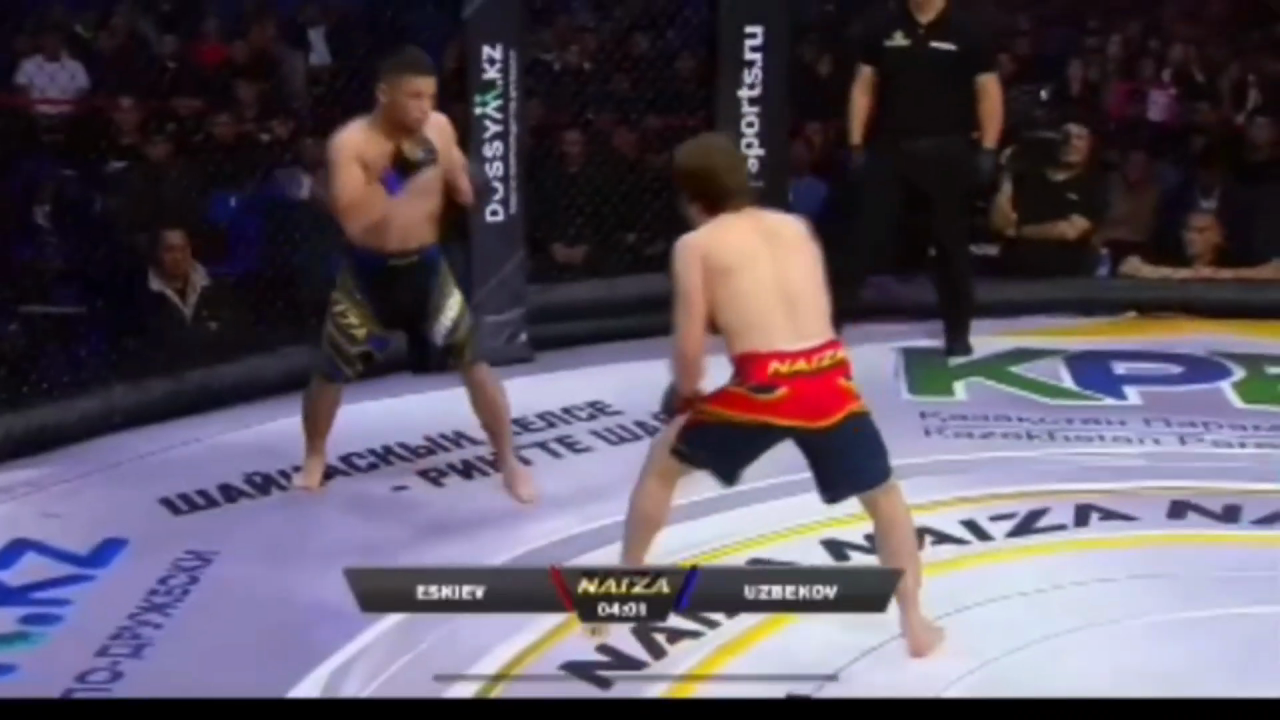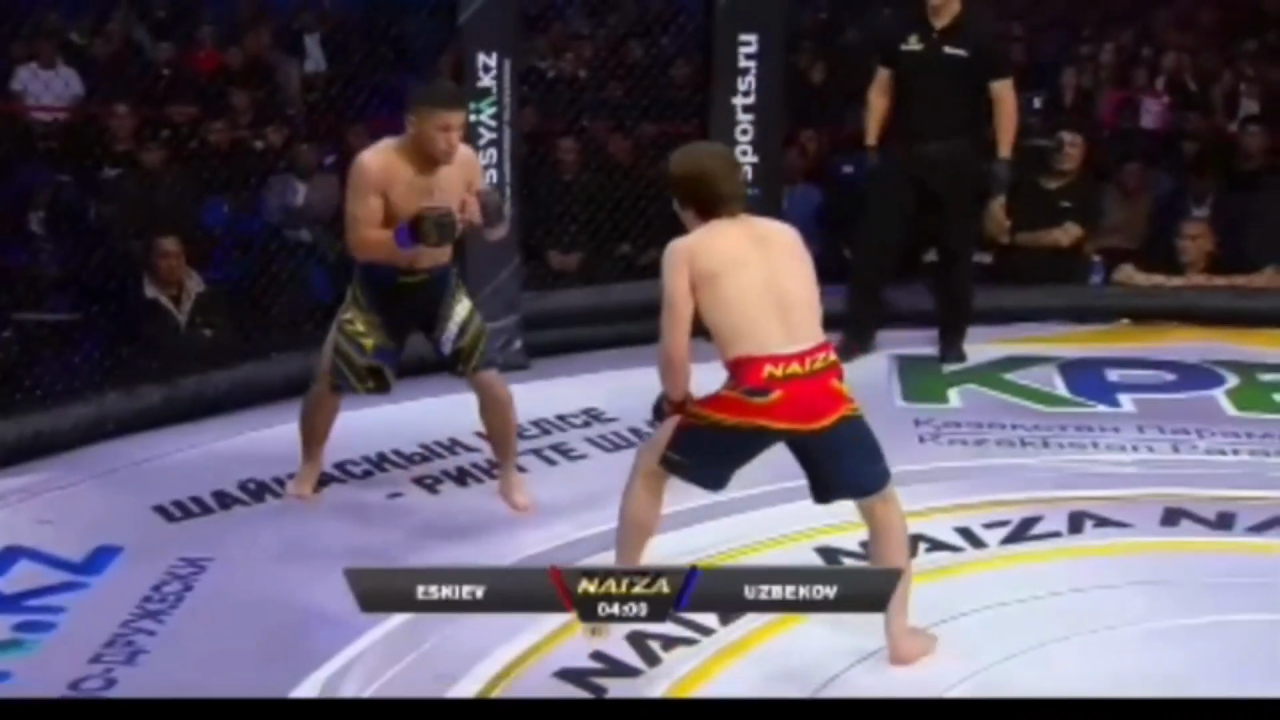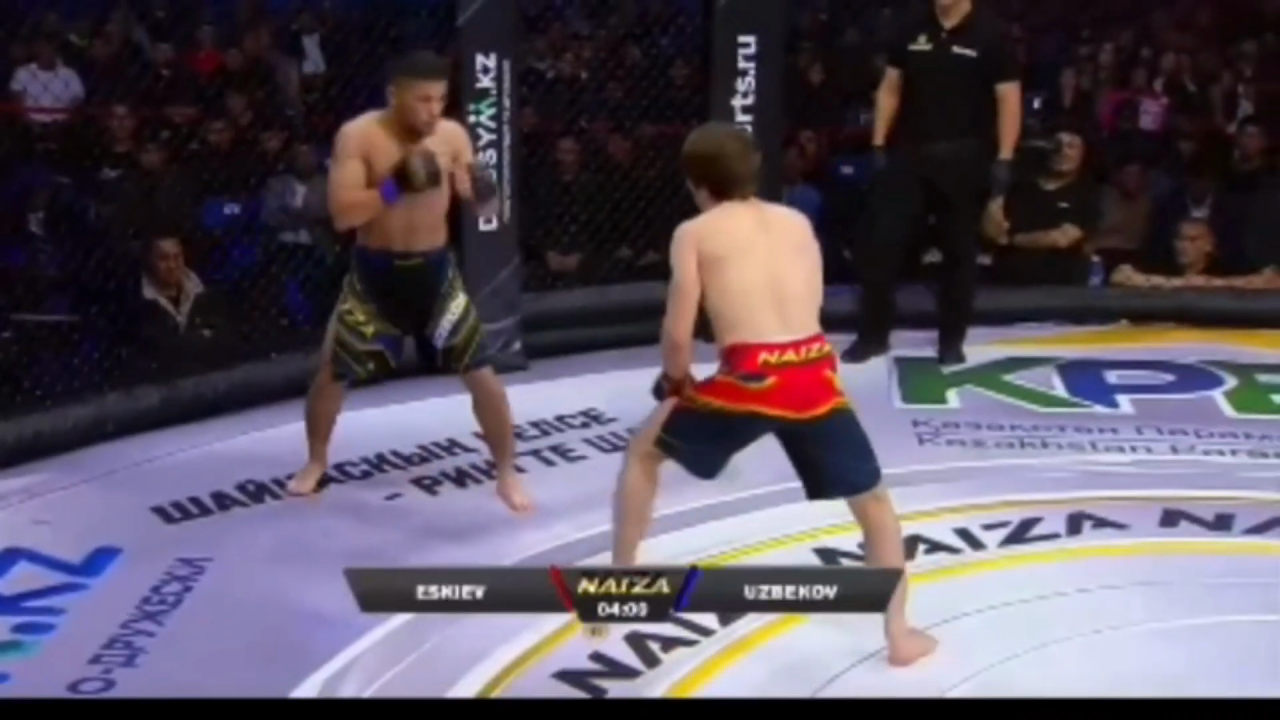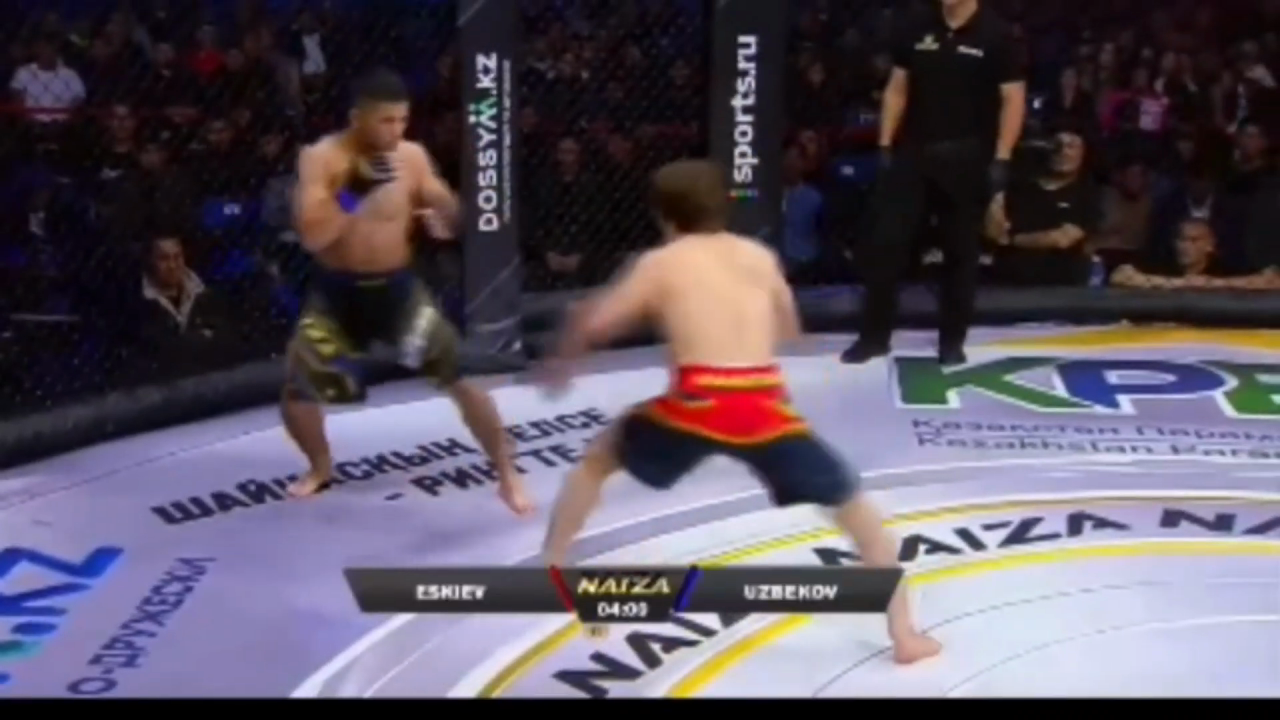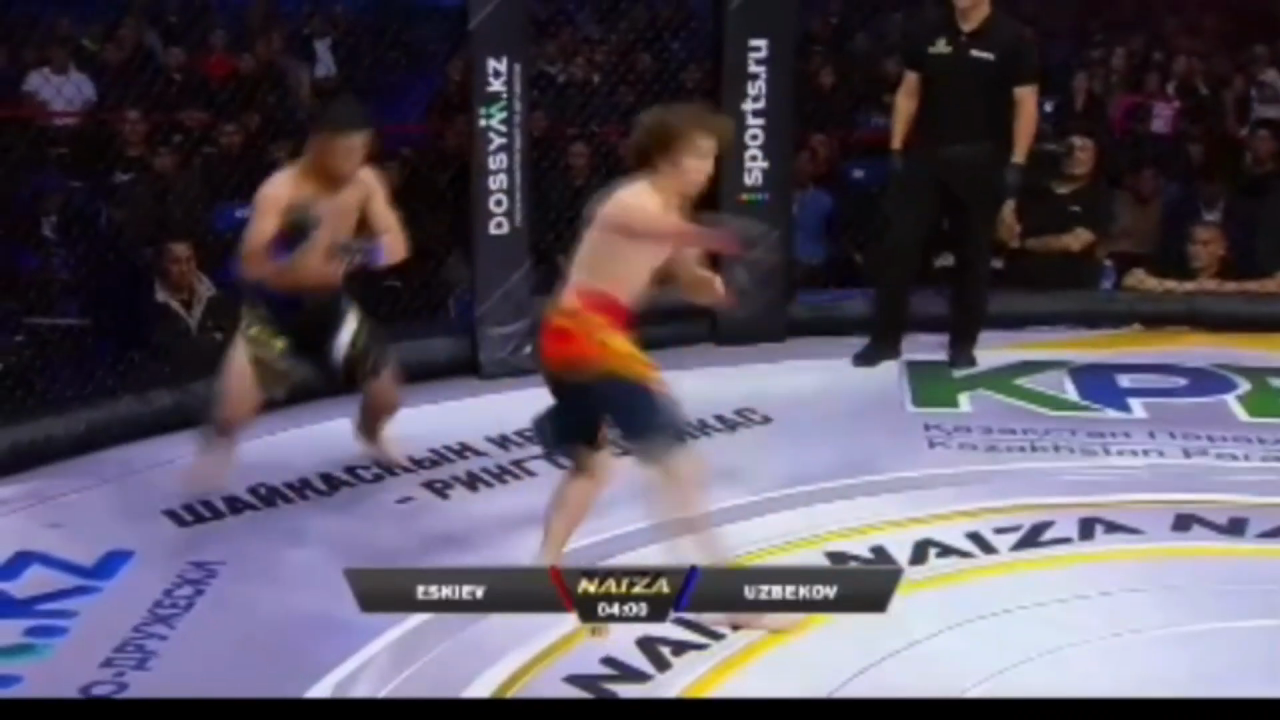
dt=0.2s
person 1, frame 1
left shoulder: (696, 245)
right shoulder: (795, 227)
left elbow: (689, 343)
left wrist: (685, 396)
left hip: (763, 387)
right hip: (829, 380)
left knee: (661, 465)
right knee: (883, 496)
right ankle: (916, 624)
person 1, frame 2
left shoulder: (684, 251)
right shoulder: (786, 234)
left elbow: (675, 350)
left wrist: (675, 401)
left hip: (755, 392)
right hip: (822, 385)
left knee: (649, 467)
right knee: (881, 502)
right ankle: (900, 633)
person 1, frame 3
left shoulder: (694, 233)
right shoulder: (797, 222)
left elbow: (678, 330)
left wrist: (675, 379)
left hip: (748, 379)
right hip: (815, 378)
left knee: (643, 450)
right knee: (873, 501)
right ankle: (899, 633)
person 1, frame 4
left shoulder: (658, 263)
right shoulder: (760, 257)
left elbow: (593, 322)
right elbow: (789, 326)
left wrist: (560, 360)
left hip: (698, 401)
right hip: (764, 405)
left knee: (596, 460)
right knee: (856, 509)
right ankle: (904, 632)
person 1, frame 5
left shoulder: (663, 207)
right shoulder: (638, 202)
left elbow: (678, 273)
right elbow: (650, 225)
left wrist: (699, 279)
right wrist: (703, 238)
left hip: (579, 331)
right hip: (588, 330)
left knee: (591, 467)
right knee: (668, 451)
left ankle: (545, 568)
person 2, frame 1
left shoulder: (439, 127)
right shoulder: (350, 142)
left elbow: (465, 191)
right elbow: (352, 221)
left wrist: (465, 182)
right wrist: (396, 176)
left hip: (426, 266)
right hip: (368, 271)
left knee: (475, 365)
right knee: (330, 374)
left ankle: (508, 460)
right ankle: (314, 458)
person 2, frame 2
left shoulder: (465, 160)
right shoulder: (373, 165)
left elbow: (492, 226)
right elbow: (358, 243)
left wrist: (491, 217)
right wrist: (410, 235)
left hip: (439, 282)
right hip: (379, 285)
left knee: (489, 379)
right knee: (329, 383)
left ankle: (509, 474)
right ankle: (310, 466)
person 2, frame 3
left shoulder: (453, 136)
right shoulder: (357, 136)
left elbow: (484, 203)
right elbow: (342, 214)
left wrist: (479, 188)
right wrist: (397, 187)
left hip: (434, 270)
right hip: (374, 271)
left knee: (481, 374)
right knee: (331, 372)
left ankle: (506, 472)
right ankle: (316, 461)
person 2, frame 4
left shoulder: (412, 157)
right shoulder: (320, 158)
left elbow: (446, 207)
right elbow: (312, 236)
left wrist: (444, 213)
right wrist: (356, 193)
left hip: (397, 288)
right hip: (337, 293)
left knee: (461, 384)
right knee: (296, 397)
left ankle: (508, 475)
right ankle: (320, 468)
person 2, frame 5
left shoulder: (364, 183)
right shoulder: (279, 193)
left elbow: (396, 245)
right elbow: (251, 268)
left wrist: (366, 253)
right wrist: (295, 247)
left hip: (328, 302)
right hip: (274, 308)
left knee: (385, 392)
right knee: (235, 406)
left ankle: (369, 435)
right ankle: (218, 445)
person 3, frame 1
left shoulder: (969, 29)
left elbow: (988, 91)
right elbow: (864, 86)
left wrist: (988, 149)
right wrist: (857, 144)
left hip: (947, 152)
right hip: (890, 149)
left knee: (952, 244)
right knee: (865, 237)
left ankle: (957, 331)
person 3, frame 2
left shoulder: (981, 36)
right shoulder: (901, 32)
left elbow: (1003, 97)
right elbow: (881, 89)
left wrist: (1003, 157)
right wrist: (871, 145)
left hip: (957, 157)
right hip: (901, 153)
left knee: (956, 249)
right knee: (874, 240)
left ankle: (952, 338)
right ankle: (859, 332)
person 3, frame 3
left shoulder: (990, 36)
right shoulder: (911, 32)
left elbow: (1009, 100)
right elbow: (890, 89)
left wrist: (1004, 159)
right wrist: (879, 144)
left hip: (964, 157)
right hip: (909, 153)
left knee: (959, 251)
right knee: (883, 243)
left ankle: (952, 339)
right ankle: (872, 335)
person 3, frame 4
left shoulder: (996, 36)
right shoulder: (915, 31)
left elbow: (1013, 100)
right elbow: (896, 90)
left wrist: (1001, 159)
right wrist: (886, 145)
left hip: (967, 157)
right hip: (913, 153)
left knee: (961, 251)
right knee: (886, 243)
left ankle: (952, 339)
right ankle: (874, 335)
person 3, frame 5
left shoulder: (1011, 39)
right shoulder: (928, 34)
left elbow: (1026, 104)
right elbow: (908, 93)
left wrist: (1016, 163)
right wrist: (897, 148)
left hip: (980, 161)
right hip: (926, 156)
left knee: (973, 254)
right knee: (900, 246)
left ankle: (962, 342)
right ankle: (885, 338)
